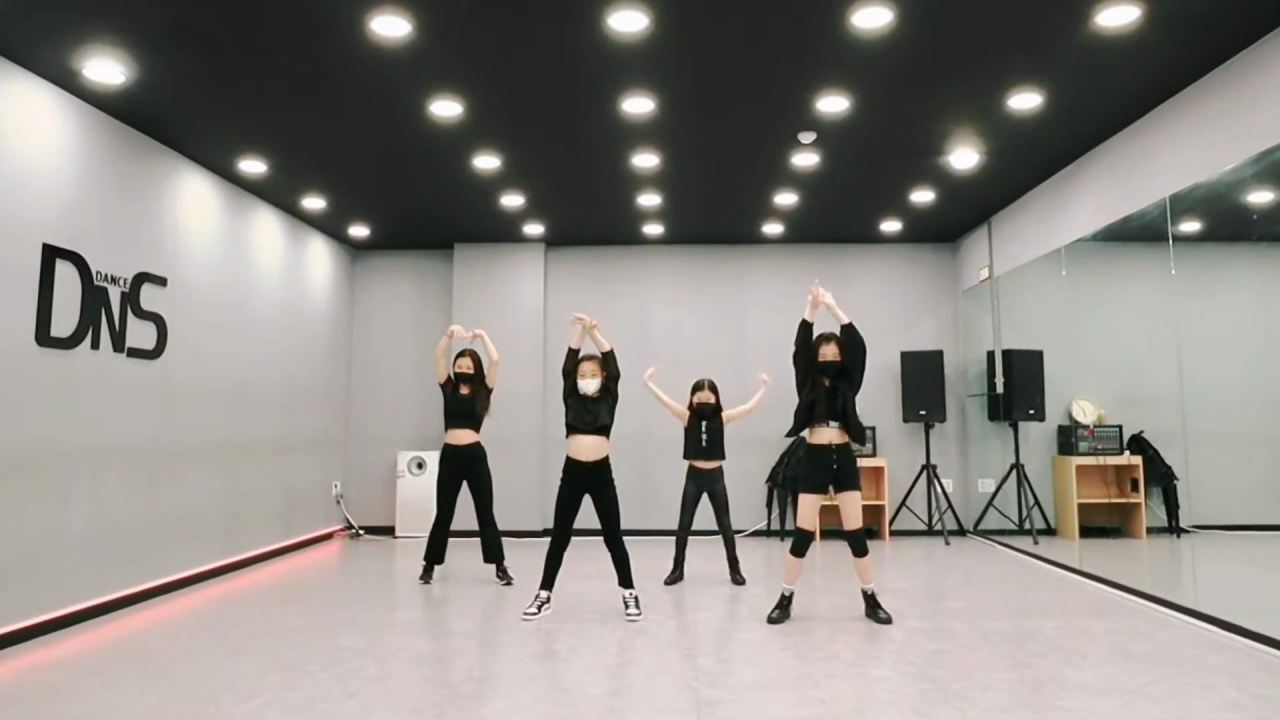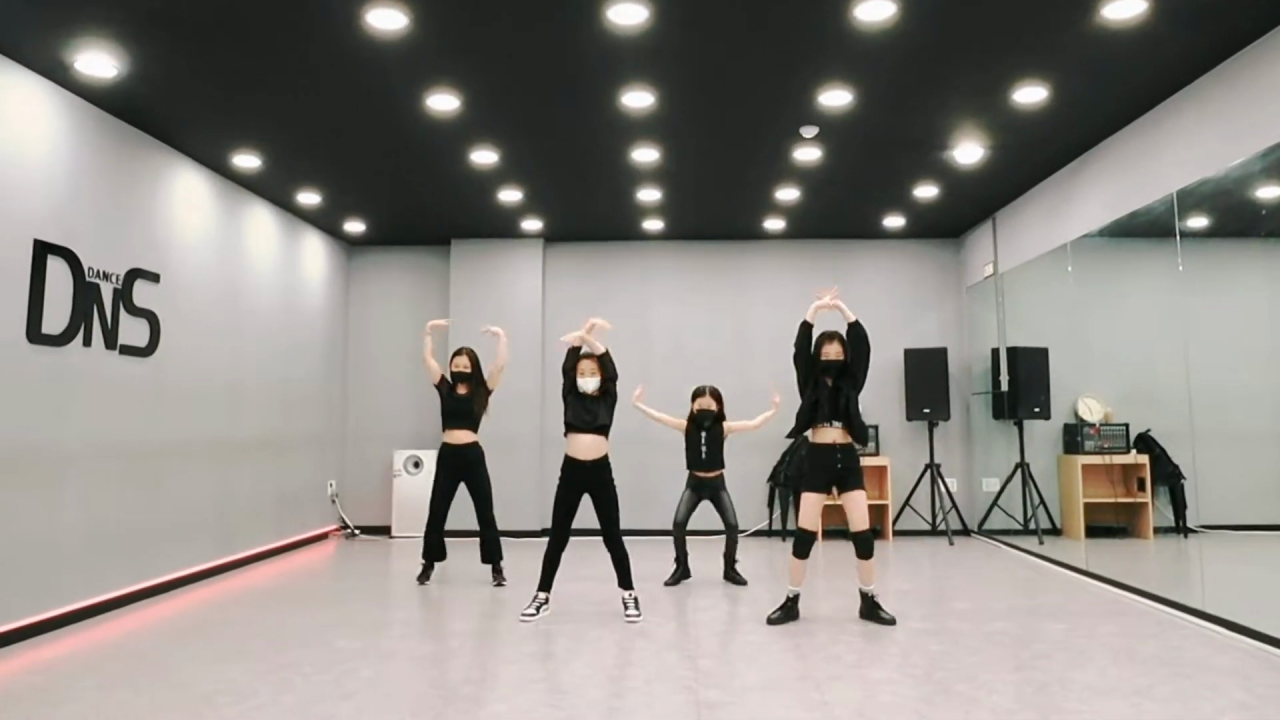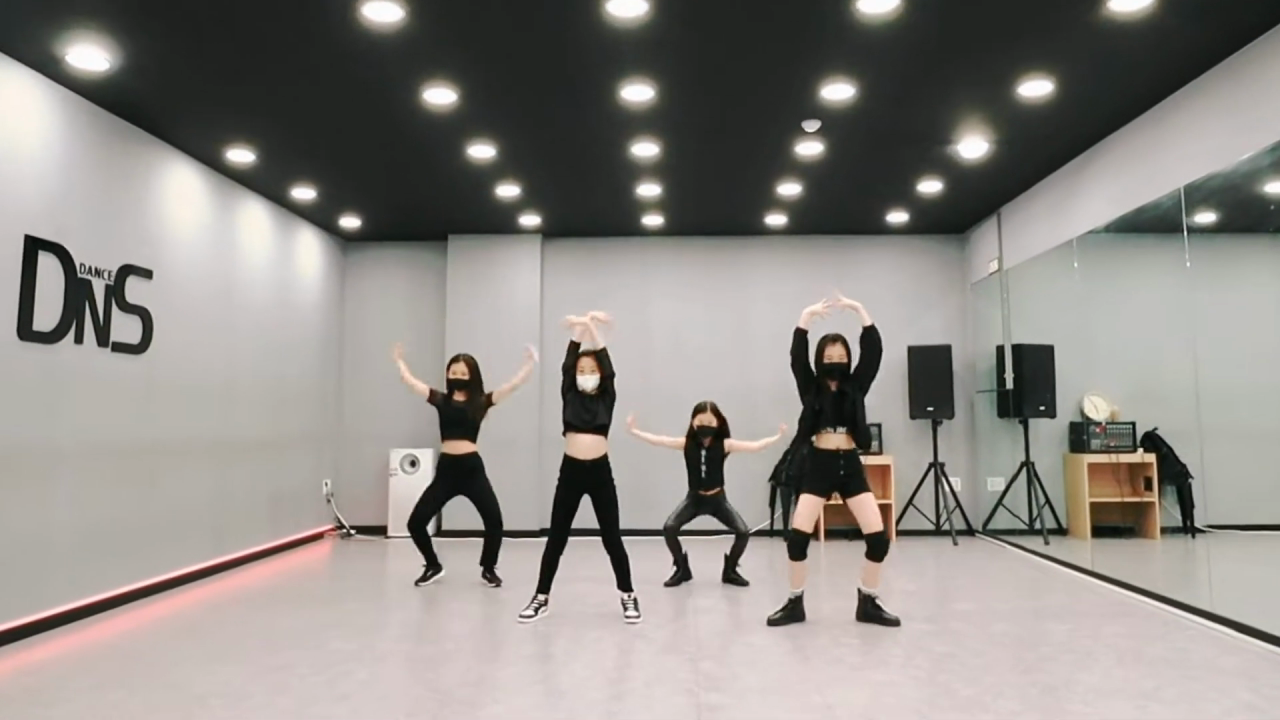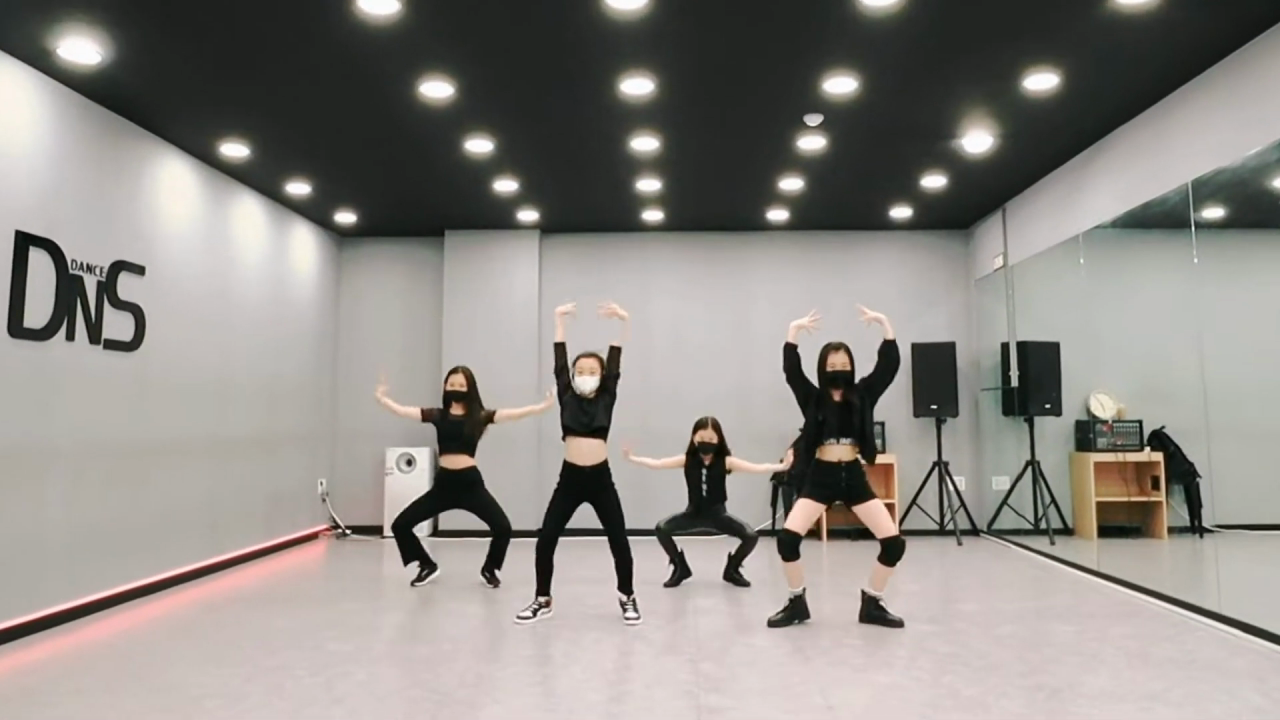
dt=0.1s
person 1, frame 1
left shoulder: (848, 383)
right shoulder: (808, 384)
left elbow: (857, 347)
right elbow: (801, 349)
left wrist: (834, 308)
right wrist: (811, 307)
left hip: (844, 461)
right hip: (814, 461)
left knee: (856, 534)
right knee: (803, 535)
left ankle: (870, 599)
right ankle: (786, 599)
person 1, frame 2
left shoulder: (851, 383)
right shoulder: (810, 384)
left elbow: (862, 347)
right elbow: (801, 350)
right wrist: (814, 309)
left hip: (848, 461)
right hip: (818, 461)
left knee: (863, 535)
right knee: (804, 535)
left ankle: (869, 601)
right ankle: (791, 601)
person 1, frame 3
left shoulder: (856, 385)
right shoulder: (812, 387)
left elbow: (873, 352)
right elbow: (798, 357)
left hip: (851, 467)
right hip: (819, 467)
left knee: (877, 537)
right knee: (798, 536)
left ankle: (868, 601)
right ankle: (795, 603)
person 1, frame 4
left shoulder: (862, 395)
right shoulder: (813, 399)
left elbow: (888, 366)
right elbow: (792, 371)
left hip: (854, 477)
right hip: (821, 477)
left knee: (893, 542)
right knee: (788, 537)
left ankle: (872, 602)
right ankle: (796, 602)
person 2, frame 1
left shoulder: (609, 399)
right shoulder: (571, 398)
left elbow: (614, 369)
right elbow: (567, 368)
left wrist: (594, 332)
right wrist: (578, 329)
left hip: (601, 474)
right hip: (572, 473)
left knee: (613, 538)
right knee: (559, 538)
left ankle: (630, 595)
right ankle: (544, 596)
person 2, frame 2
left shoulder: (608, 399)
right shoulder: (570, 397)
left elbow: (612, 370)
right elbow: (568, 366)
left wrist: (590, 337)
right wrist: (583, 333)
left hip: (600, 472)
right hip: (571, 472)
left knee: (613, 538)
right knee: (557, 538)
left ankle: (629, 596)
right ankle: (542, 597)
person 2, frame 3
left shoulder: (607, 397)
right shoulder: (570, 394)
left elbow: (607, 364)
right elbow: (569, 359)
left hip: (600, 474)
right hip: (570, 474)
left knee: (611, 538)
right knee: (556, 538)
left ankle: (628, 597)
right ankle: (540, 598)
person 2, frame 4
left shoulder: (606, 399)
right shoulder: (567, 398)
left elbow: (614, 367)
right elbow: (560, 365)
left hip: (600, 478)
right hip: (570, 478)
left knee: (619, 540)
right knee: (546, 540)
left ankle: (627, 597)
right ankle: (542, 600)
person 3, frame 1
left shoulder: (483, 392)
right shoulder: (448, 389)
left elbow: (495, 361)
right elbow: (440, 358)
left wrist: (483, 337)
right wrist: (449, 335)
left hip: (475, 457)
right hip: (449, 457)
left knee: (485, 515)
right knee: (443, 515)
left ankle: (500, 567)
right ankle: (429, 566)
person 3, frame 2
left shoulder: (481, 392)
right shoulder: (445, 390)
left elbow: (500, 364)
right elbow: (428, 359)
left wrist: (501, 336)
right wrist: (429, 332)
left hip: (472, 456)
right hip: (447, 457)
left knee: (486, 514)
right knee: (436, 514)
left ankle: (496, 567)
right ankle: (428, 565)
person 3, frame 3
left shoulder: (480, 401)
right shoulder: (441, 400)
left elbow: (513, 385)
left wrist: (530, 363)
right wrist: (399, 360)
left hip: (472, 469)
right hip: (445, 469)
left knee: (494, 521)
right knee: (416, 521)
left ankle: (488, 569)
right ankle: (433, 566)
person 3, frame 4
left shoulder: (479, 416)
right shoulder: (438, 415)
left elbow: (513, 414)
right elbow: (403, 411)
right wrist: (382, 399)
left hip: (470, 482)
right hip: (443, 483)
left knee: (503, 527)
right knee: (400, 525)
left ankle: (489, 569)
right ankle: (427, 565)
person 4, frame 1
left shoulder: (722, 418)
right shoulder: (688, 418)
left elbow: (749, 407)
right elbow: (665, 400)
left wrist: (763, 388)
right wrist: (649, 382)
left hip: (715, 476)
right hip: (694, 476)
left knee: (724, 524)
right knee: (684, 524)
left ankle: (734, 568)
right ankle: (678, 568)
person 4, frame 2
left shoulder: (723, 427)
right shoulder: (687, 426)
left elbow: (753, 424)
right elbow: (659, 417)
left wrist: (773, 410)
left hip: (716, 484)
right hip: (695, 483)
left knee: (732, 524)
right knee: (679, 522)
left ankle: (730, 568)
right ankle: (681, 568)
person 4, frame 3
left shoulder: (724, 444)
right shoulder: (687, 443)
left elbow: (754, 446)
right elbow: (657, 440)
left hip: (717, 499)
right hip: (694, 498)
left knee: (743, 531)
right knee: (669, 528)
left ankle: (729, 570)
right ankle: (682, 568)
person 4, frame 4
left shoulder: (725, 461)
right shoulder: (687, 459)
left elbow: (756, 468)
right elbow: (657, 463)
left hip: (717, 513)
right hip: (694, 512)
left knee: (751, 536)
right knee: (662, 528)
left ankle: (731, 570)
right ankle: (680, 567)
